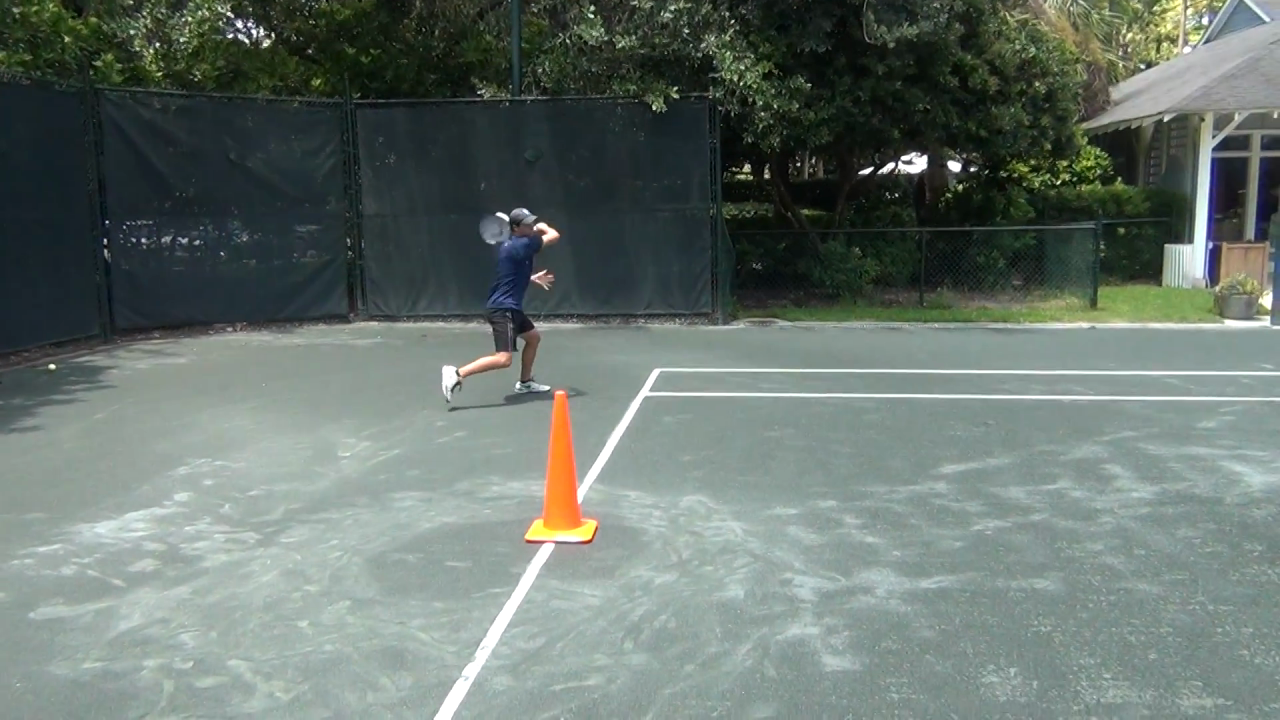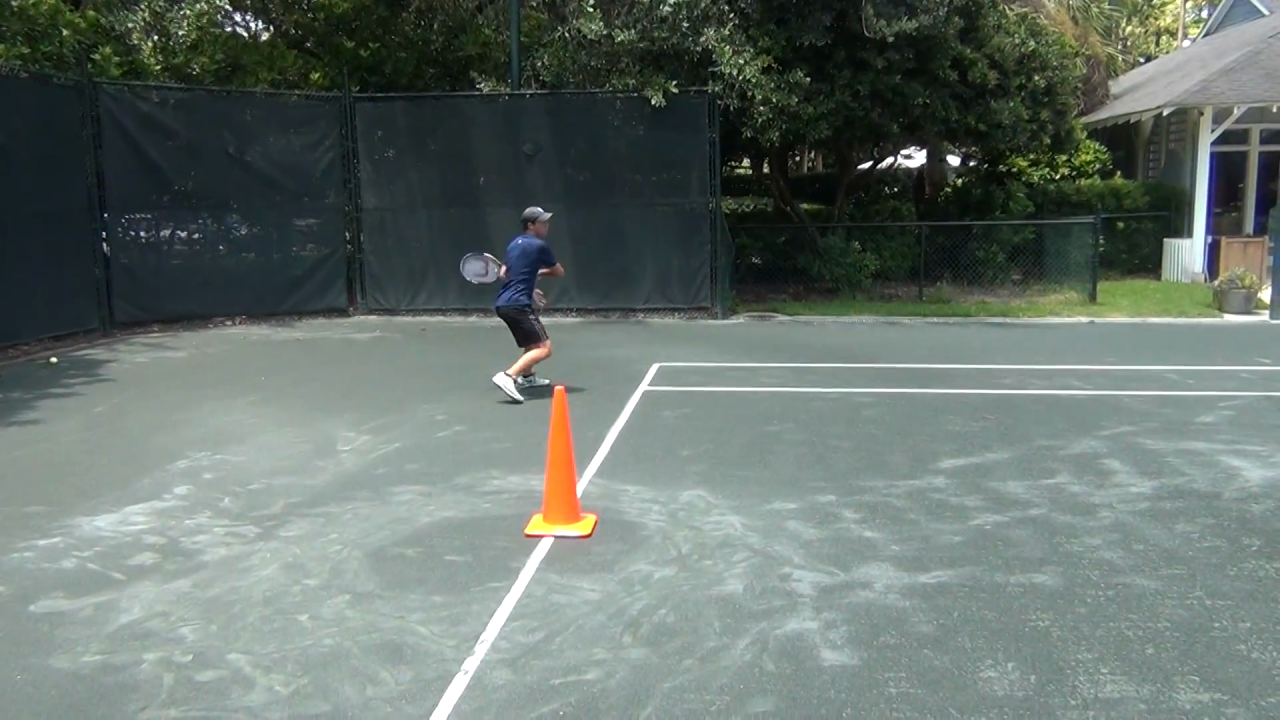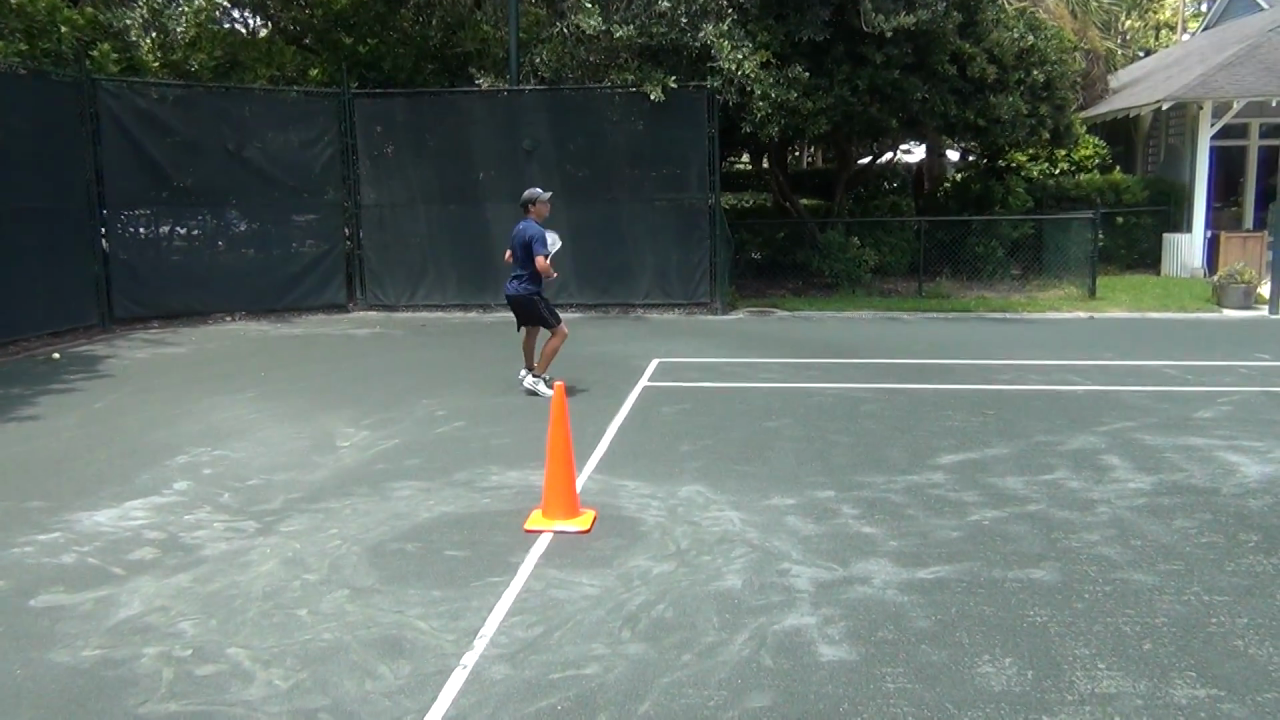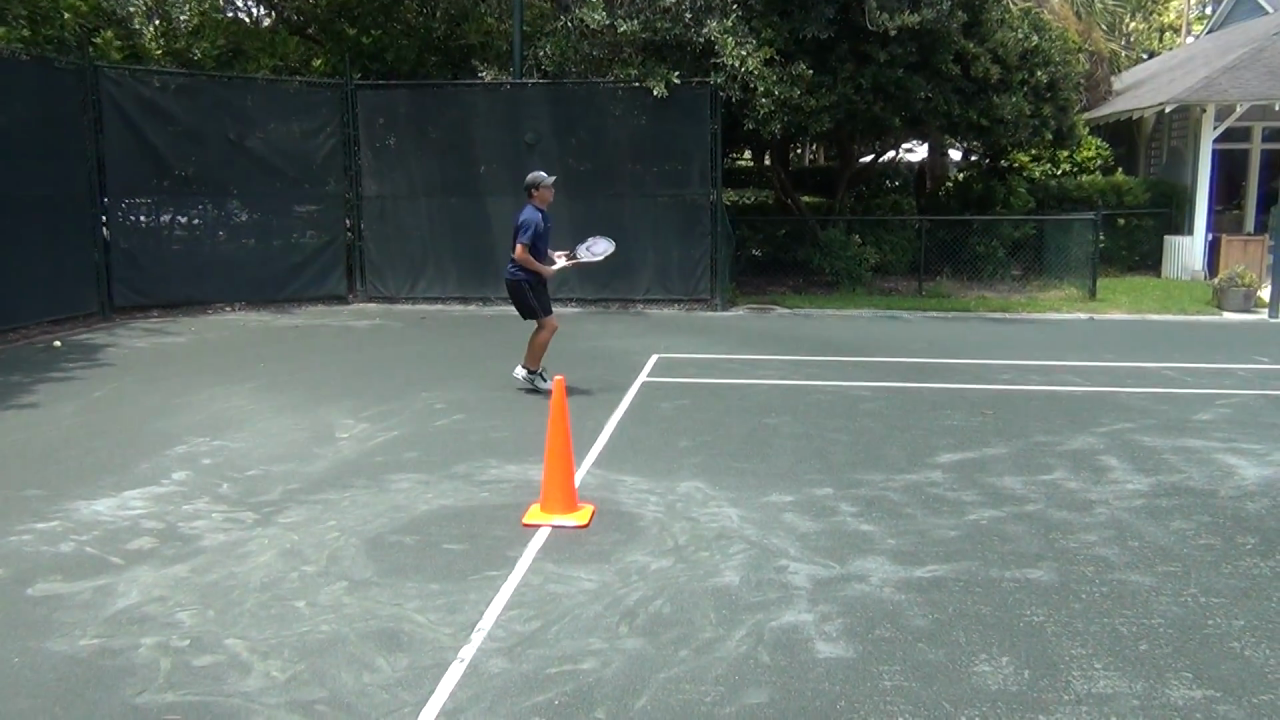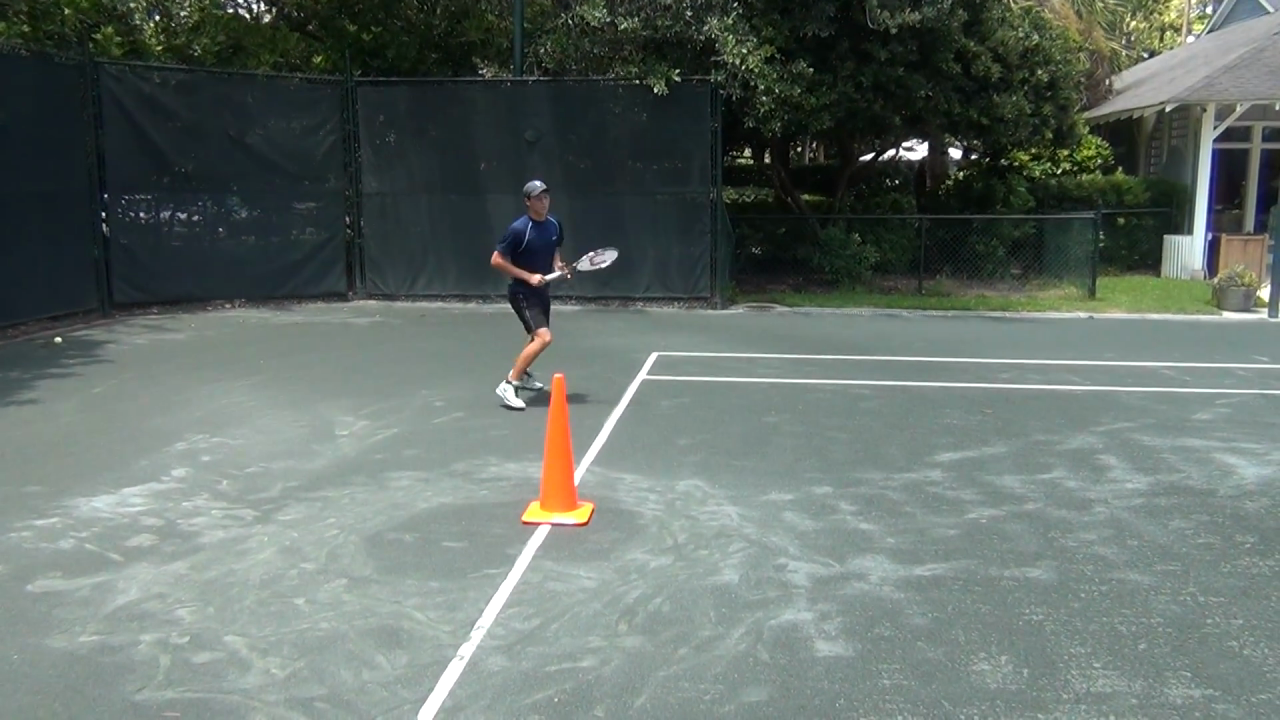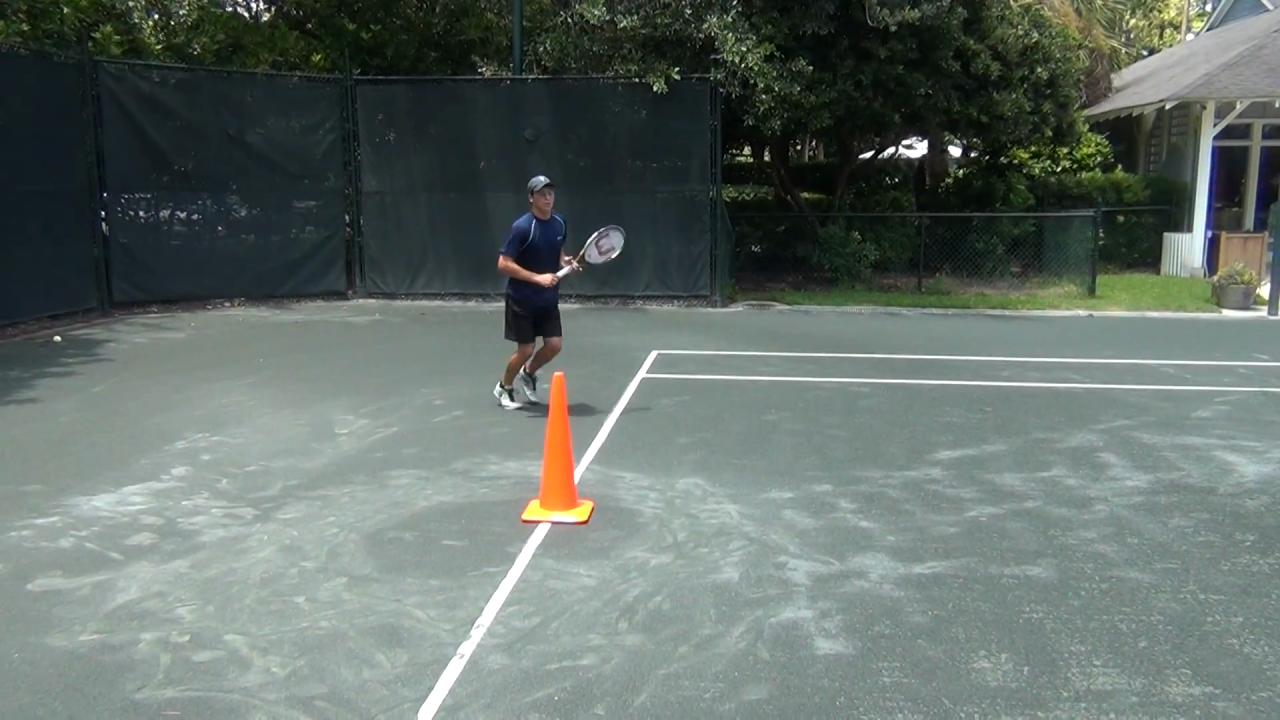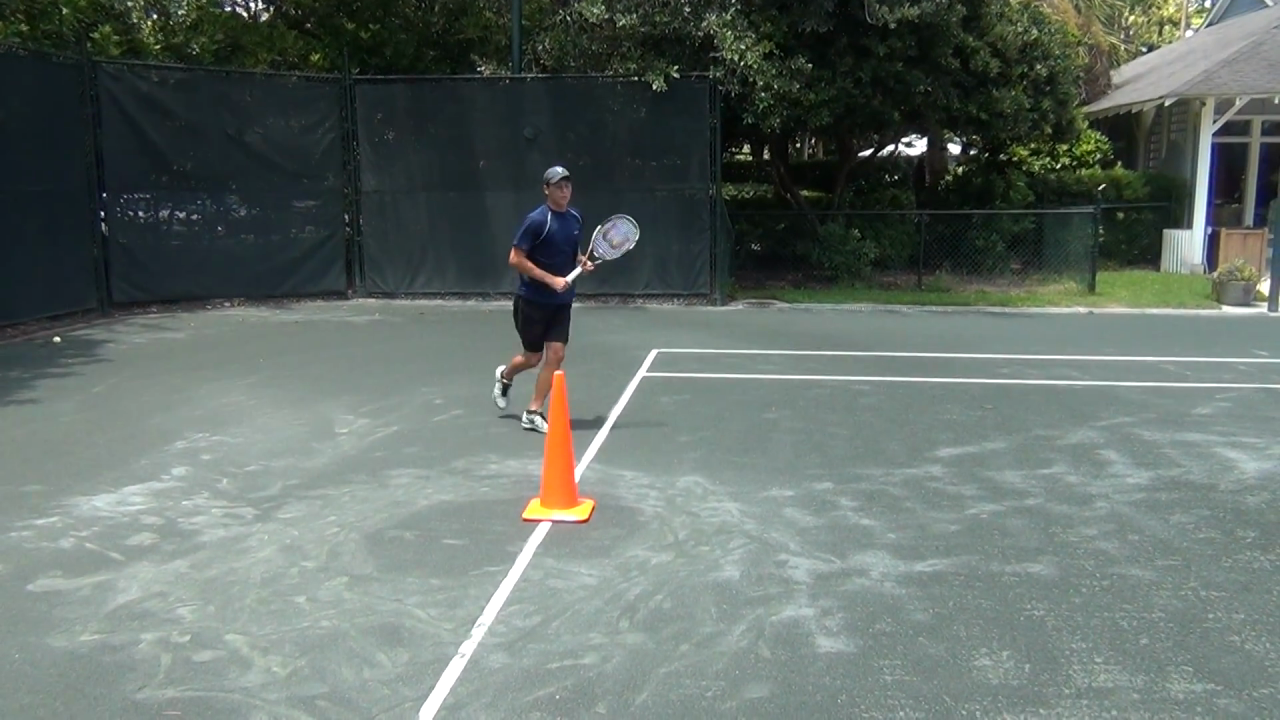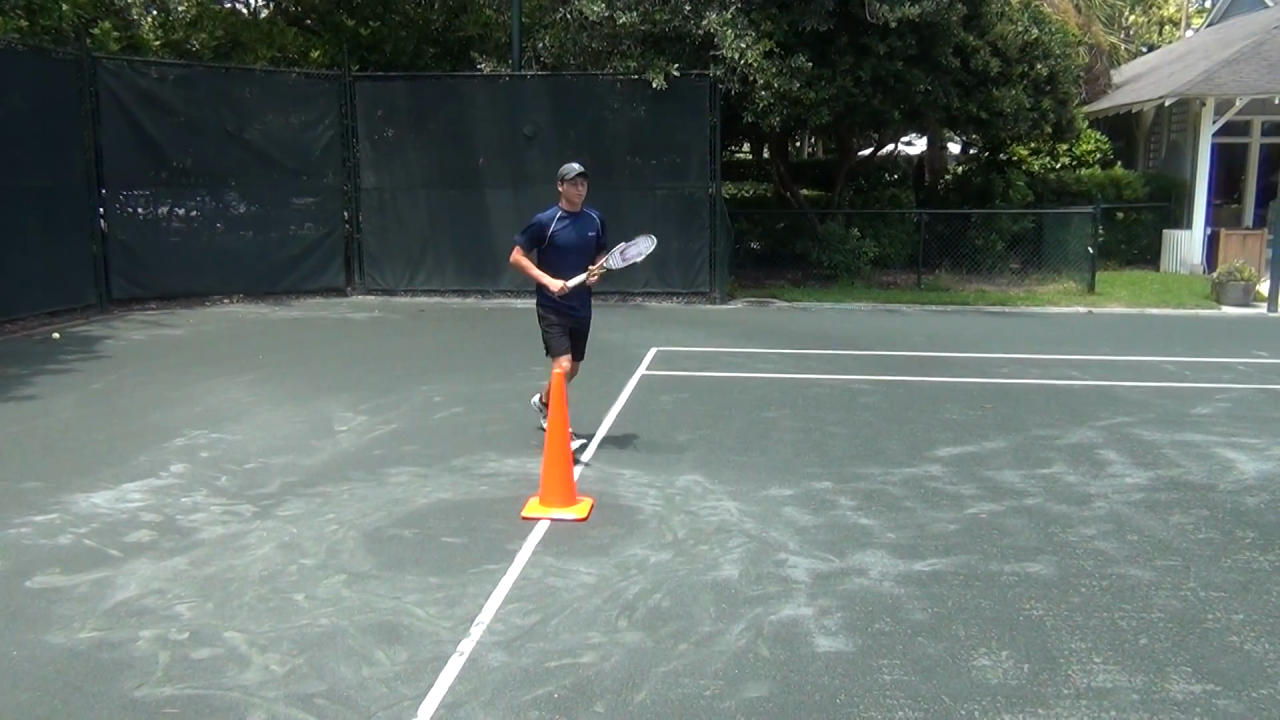
dt=0.2s
person 1, frame 1
left shoulder: (510, 245)
right shoulder: (525, 244)
right elbow: (554, 235)
left wrist: (532, 278)
right wrist: (543, 227)
left hip: (509, 307)
right hip: (503, 309)
left knee: (534, 337)
right knee: (503, 359)
left ankle: (526, 381)
right ankle: (456, 374)
person 1, frame 2
left shoulder: (515, 243)
right shoulder: (539, 246)
left elbow: (503, 273)
right elbow: (559, 272)
left hip: (503, 303)
right hip: (517, 305)
left knee: (532, 338)
right knee: (544, 349)
left ankle: (526, 376)
right ankle: (508, 376)
person 1, frame 3
left shoulder: (520, 228)
right shoulder: (536, 232)
left elbow: (508, 257)
right elbow: (542, 267)
right wrist: (551, 273)
left hip: (515, 291)
right hip: (528, 292)
left knee: (532, 330)
right knee: (560, 332)
left ankle: (529, 371)
right ankle: (535, 378)
person 1, frame 4
left shoulder: (542, 214)
right shoulder: (530, 218)
right elbow: (519, 254)
left wrist: (551, 255)
right wrist: (544, 268)
left hip: (533, 280)
right hip: (523, 280)
left knee: (544, 326)
right knee: (549, 324)
left ankle: (529, 370)
right ankle: (532, 371)
person 1, frame 5
left shoulder: (554, 224)
right shoulder: (518, 229)
right elbow: (496, 260)
left wrist: (558, 264)
right wrist: (528, 276)
left hip: (541, 291)
right hip: (523, 292)
left knee: (540, 340)
right knee: (543, 338)
left ankle: (522, 373)
right ankle: (508, 385)
person 1, frame 6
left shoulder: (559, 223)
right shoulder: (521, 227)
right elbow: (504, 264)
left wrist: (564, 260)
right wrist: (537, 278)
left hip: (548, 298)
right hip: (521, 298)
left knee: (554, 345)
right knee: (526, 349)
left ankle: (528, 374)
right ankle: (505, 388)
person 1, frame 7
left shoulder: (575, 218)
right shoulder: (536, 220)
right elbow: (515, 259)
left wrist: (582, 260)
right wrist: (550, 279)
left hip: (562, 300)
right hip: (532, 299)
left knee: (557, 355)
right knee: (532, 357)
left ankle: (534, 413)
right ankle: (504, 376)
person 1, frame 8
left shoulder: (596, 220)
right shoulder: (544, 221)
right elbow: (516, 256)
right wrist: (547, 281)
left hip: (581, 308)
right hip: (552, 307)
left knee: (571, 370)
right knee: (563, 366)
left ankle: (543, 401)
